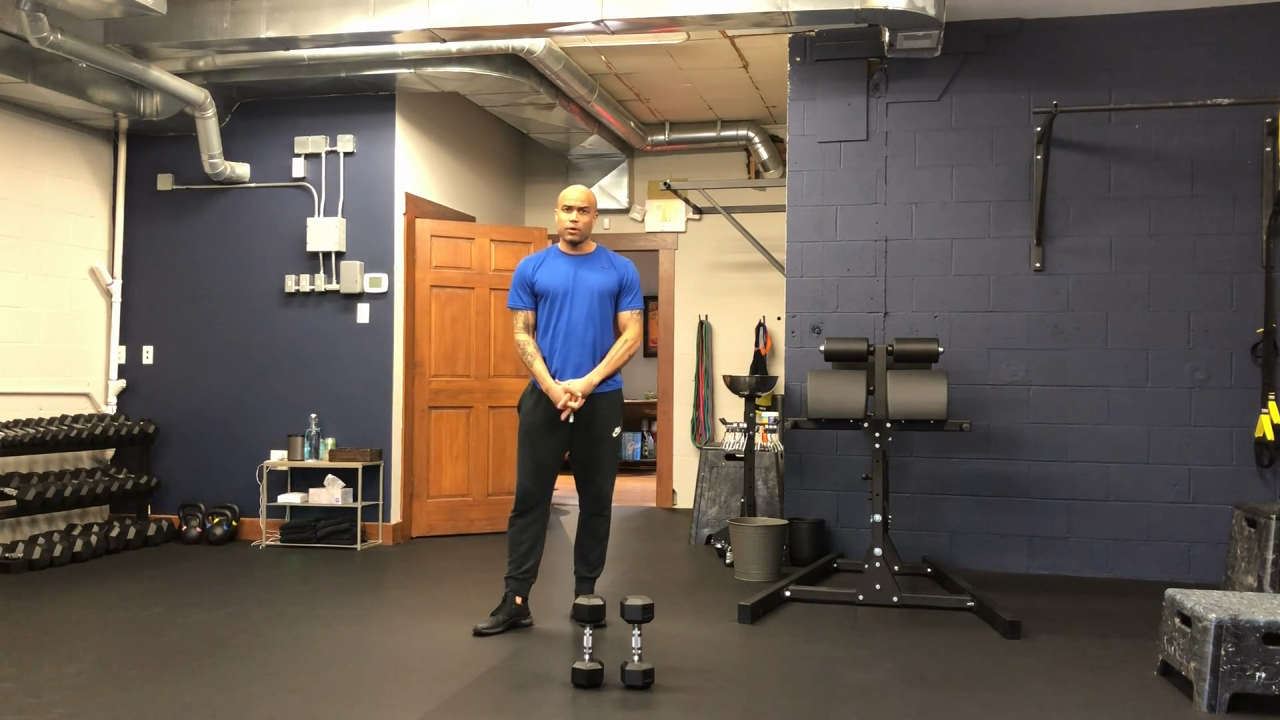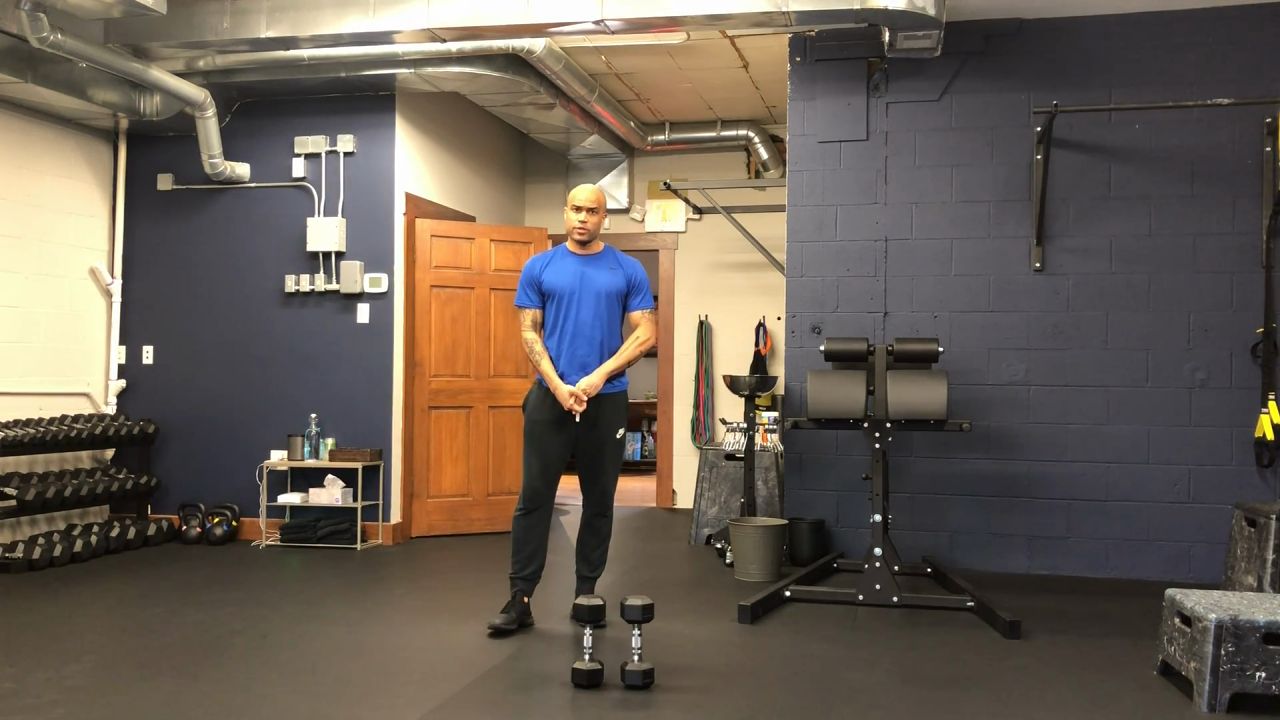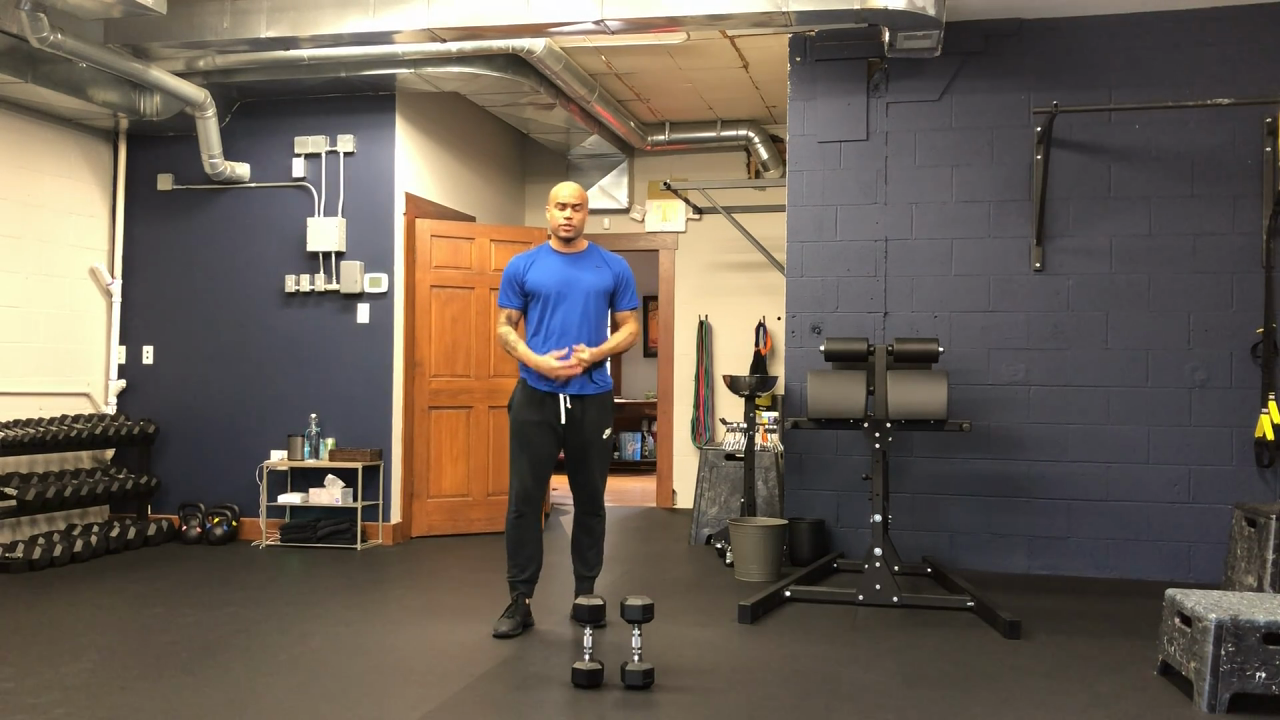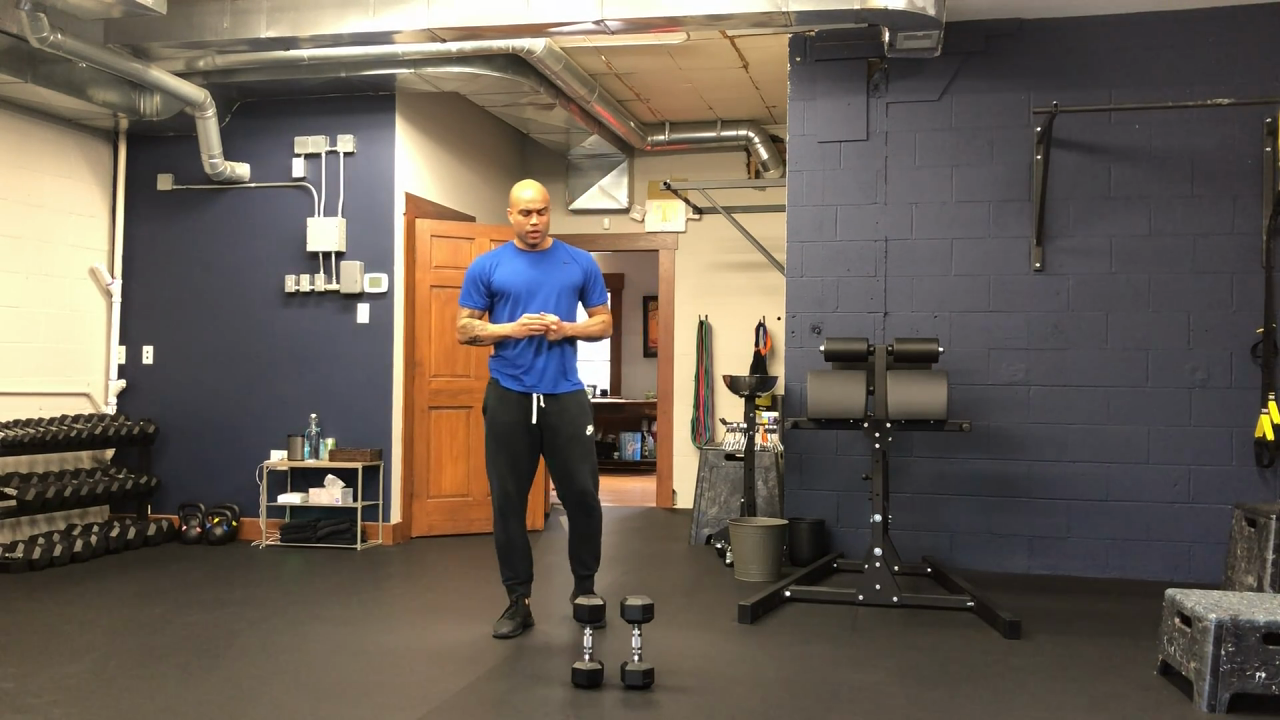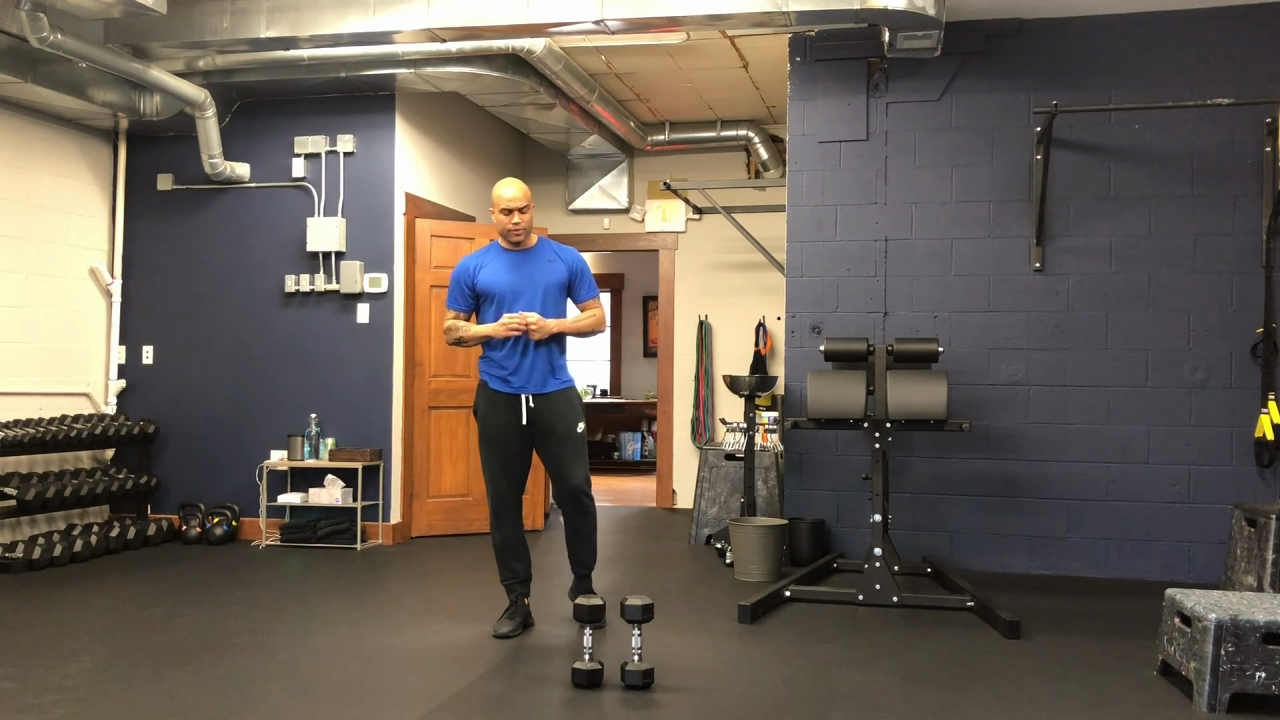
dt=0.5s
person 1, frame 1
left shoulder: (620, 270)
right shoulder: (531, 268)
left elbow: (631, 335)
right elbow: (522, 334)
left wrist: (588, 383)
right wrist: (552, 387)
left hip: (602, 399)
right hip: (543, 397)
left knee: (596, 502)
right knee: (530, 498)
left ankle: (585, 593)
right ankle: (516, 599)
person 1, frame 2
left shoulder: (628, 270)
right shoulder: (539, 267)
left elbow: (645, 333)
right elbow: (529, 333)
left wrist: (598, 378)
right wrist: (558, 385)
left hip: (607, 399)
right hip: (549, 397)
left knee: (599, 502)
right knee: (534, 498)
left ankle: (586, 593)
right ankle: (520, 598)
person 1, frame 3
left shoulder: (613, 267)
right shoulder: (522, 266)
left elbow: (629, 331)
right elbow: (504, 329)
left wrist: (593, 355)
right wrist: (538, 361)
left hip: (592, 398)
right hip: (535, 397)
left knee: (590, 501)
right knee: (524, 500)
left ankle: (585, 593)
right ankle: (521, 599)
person 1, frame 4
left shoulder: (580, 263)
right shoulder: (487, 266)
left elbow: (604, 324)
right elbow: (464, 329)
left wrist: (566, 329)
right wrist: (510, 328)
left hip: (566, 395)
right hip: (509, 396)
left knee: (582, 496)
right knee: (508, 502)
left ankle: (585, 587)
right ankle: (519, 600)
person 1, frame 5
left shoulder: (566, 259)
right shoulder: (471, 267)
left elbow: (595, 317)
right elbow: (451, 330)
left wrist: (553, 324)
right wrist: (492, 329)
left hip: (556, 393)
right hip: (499, 397)
left knee: (575, 491)
right knee: (504, 501)
left ankle: (583, 584)
right ankle: (518, 600)
